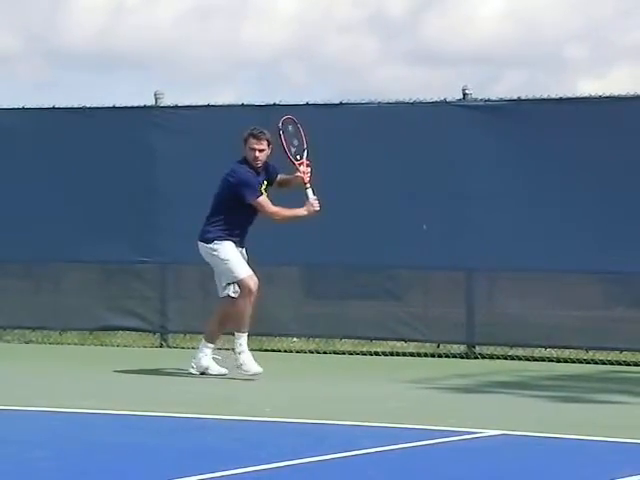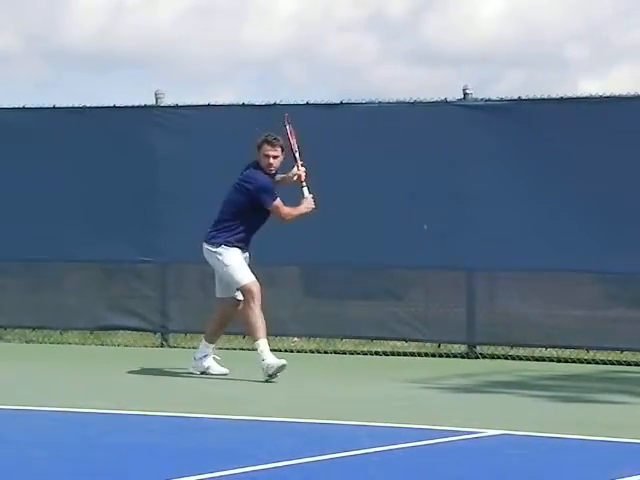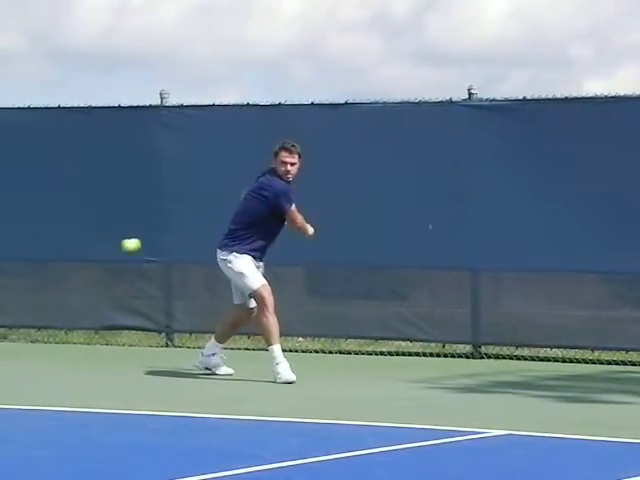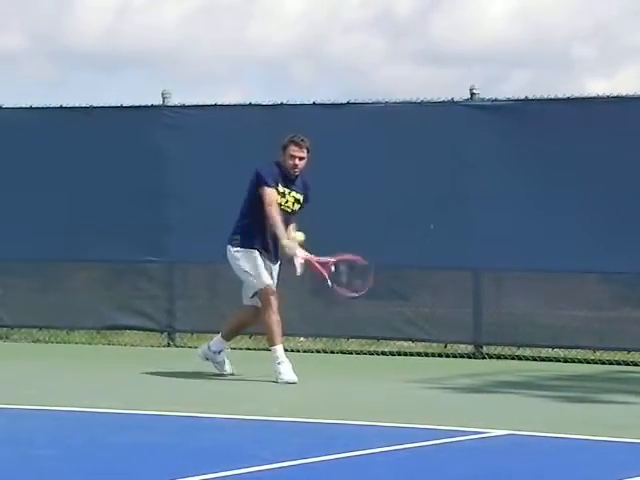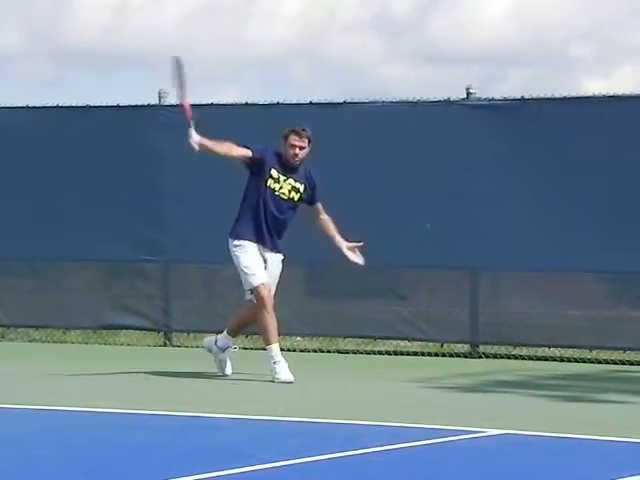
dt=0.5s
person 1, frame 1
left shoulder: (264, 168)
right shoulder: (242, 175)
left elbow: (280, 181)
right elbow: (272, 212)
left wrist: (297, 178)
right wrist: (305, 210)
left hip: (233, 242)
right hip: (216, 241)
left knee: (232, 301)
right knee: (249, 285)
left ankle: (202, 358)
right ankle: (242, 352)
person 1, frame 2
left shoulder: (264, 173)
right shoulder: (258, 180)
right elbow: (284, 214)
left wrist: (288, 177)
right wrist: (304, 207)
left hip: (232, 247)
right hip: (222, 246)
left knee: (232, 304)
right knee: (252, 291)
left ankle: (202, 357)
right ankle: (266, 358)
person 1, frame 3
left shoulder: (272, 180)
right shoulder: (277, 187)
left elbow: (246, 196)
right elbow: (297, 223)
left wrist: (279, 220)
right wrist: (308, 229)
left hip: (248, 254)
right hip: (235, 254)
left knee: (247, 309)
right knee: (265, 297)
left ankle: (209, 354)
right ankle: (280, 363)
person 1, frame 4
left shoulder: (303, 186)
right shoulder: (267, 172)
right elbow: (271, 208)
left wrist: (291, 244)
right wrist: (287, 242)
left hip: (271, 254)
right hip: (244, 248)
left knee: (254, 309)
right knee: (270, 298)
left ankle: (214, 348)
right ankle: (281, 363)
person 1, frame 5
left shoulder: (307, 179)
right shoulder: (265, 158)
left elbow: (320, 215)
right elbow: (236, 150)
left wrist: (342, 244)
right wrist: (201, 142)
left hip: (273, 248)
right hip: (245, 240)
left knee: (256, 305)
right knee: (264, 297)
left ankle: (219, 344)
right ankle: (278, 362)
